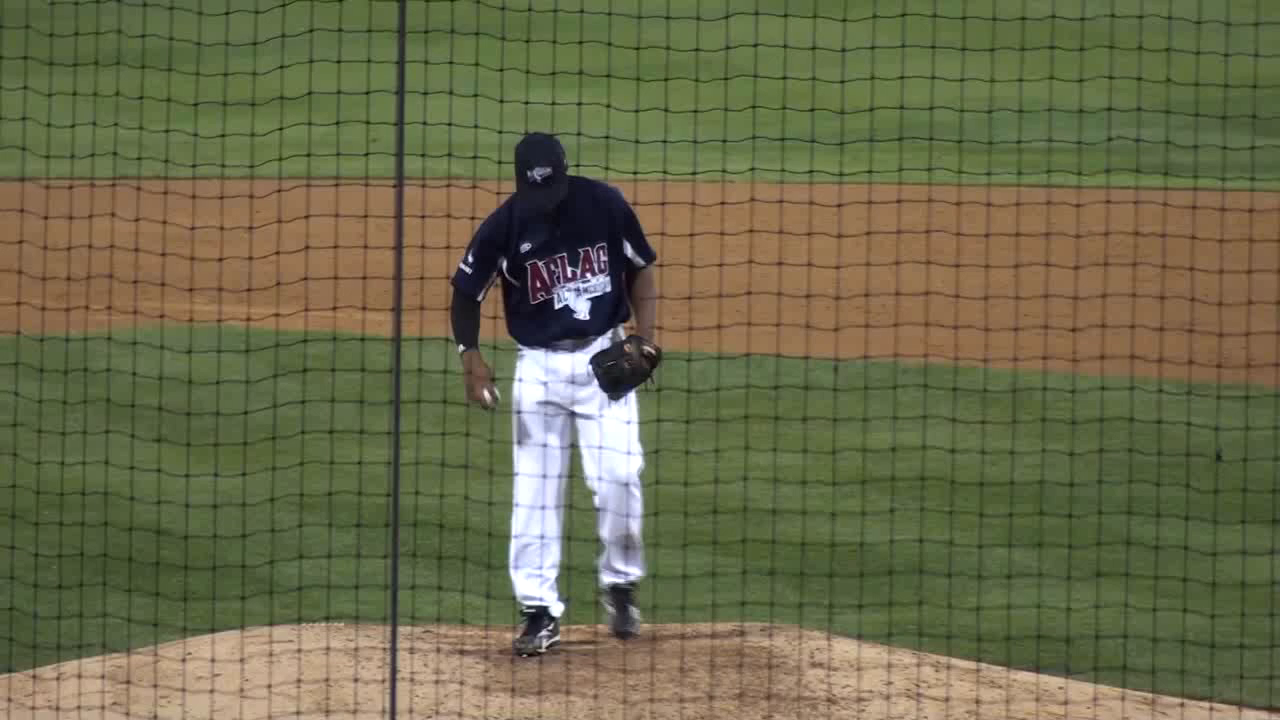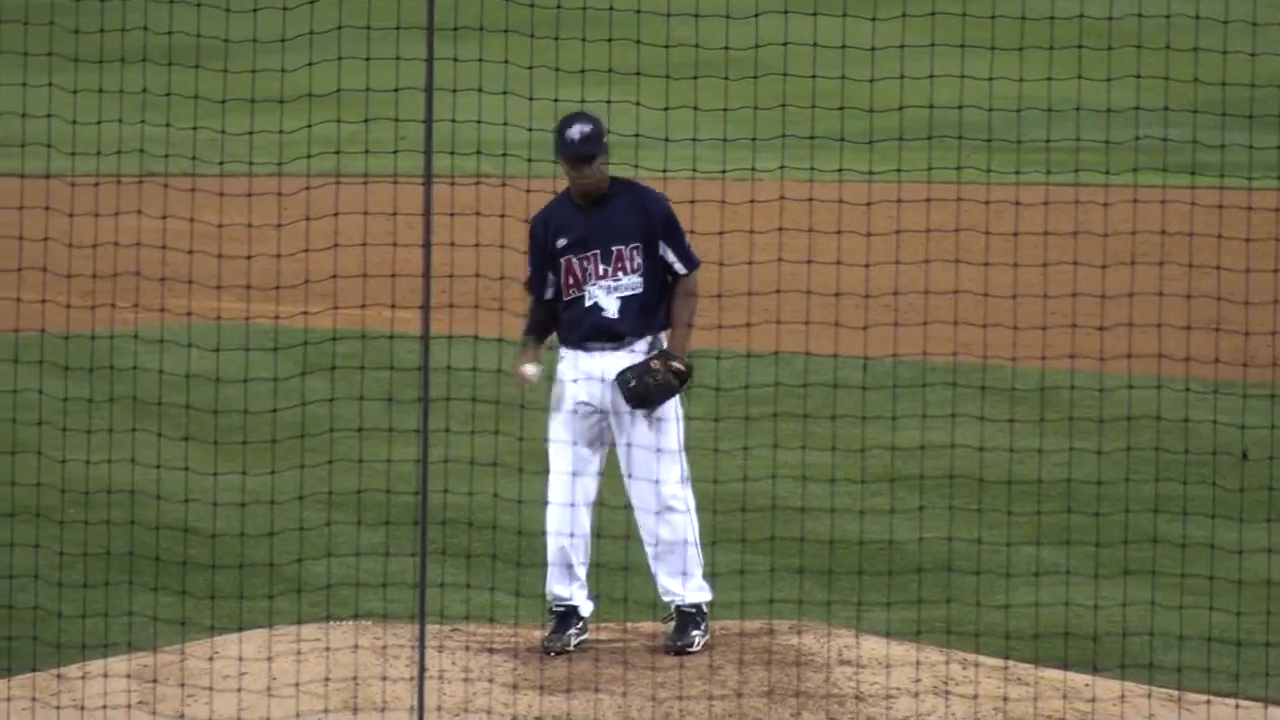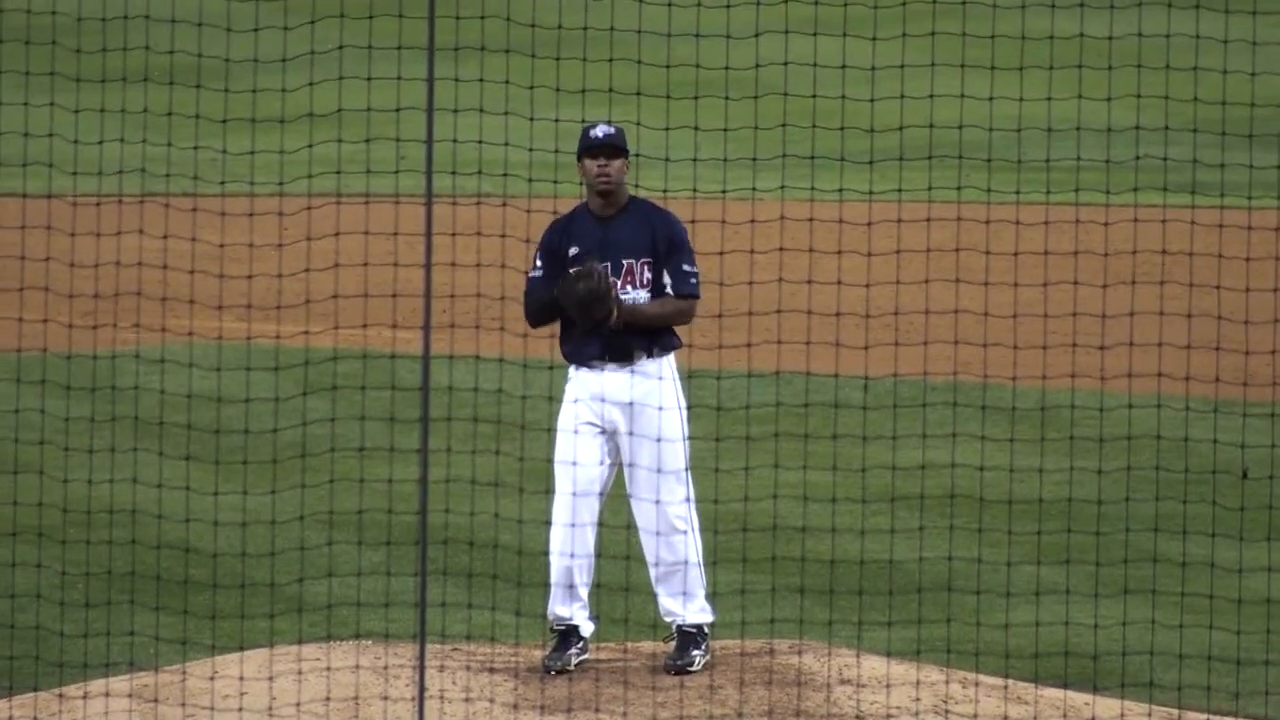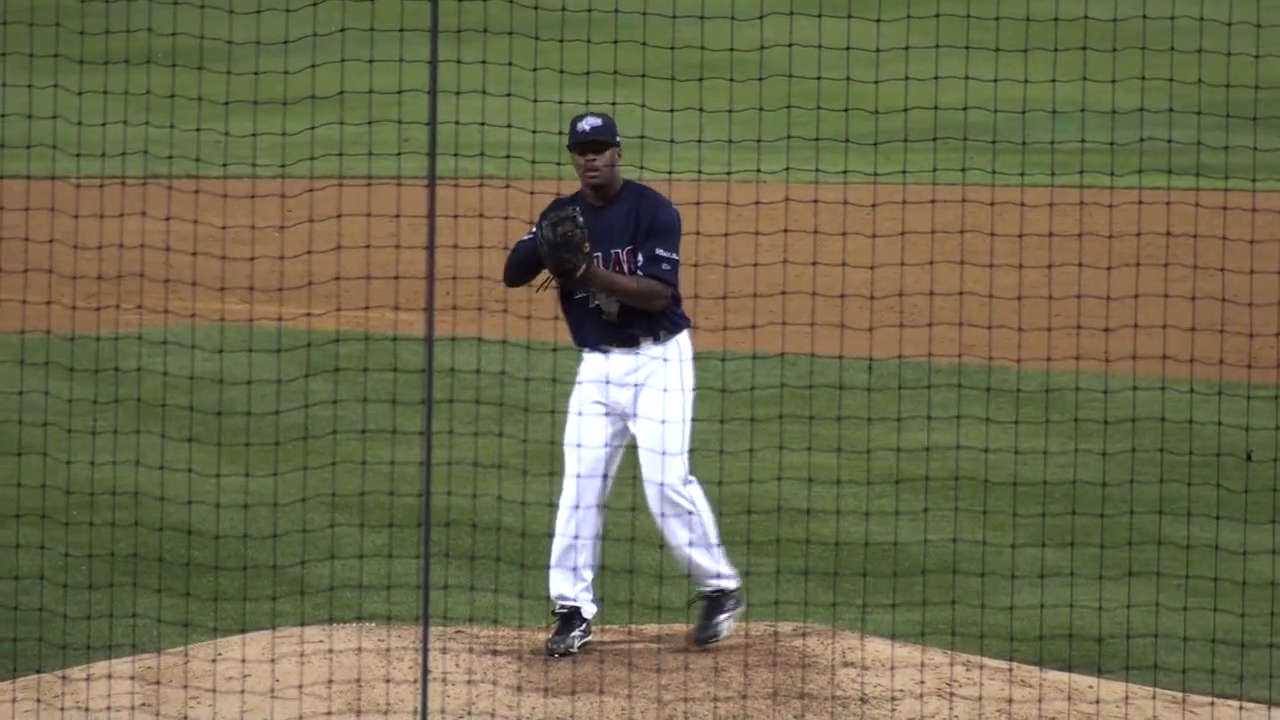
dt=0.5s
person 1, frame 1
left shoulder: (605, 204)
right shoulder: (502, 226)
left elbow: (641, 269)
right elbow: (466, 294)
left wrist: (644, 332)
right wrist: (470, 356)
left hip: (603, 357)
right hip: (538, 365)
left knee: (617, 479)
right knee: (534, 490)
left ankle: (620, 582)
right ankle: (540, 610)
person 1, frame 2
left shoulder: (648, 206)
right shoulder: (547, 224)
left elbow: (685, 280)
right elbow: (544, 301)
left wrist: (677, 349)
right wrist: (530, 343)
left hip: (642, 360)
right hip: (578, 368)
left knee: (662, 488)
right knee: (567, 492)
left ankle: (690, 606)
right ankle: (570, 609)
person 1, frame 3
left shoulder: (662, 225)
right shoulder: (561, 233)
left elbow: (685, 307)
right elbow: (533, 312)
left wrist: (622, 307)
right wrist: (569, 293)
left hip: (650, 378)
right hip: (585, 383)
left knee: (667, 507)
right knee: (572, 508)
left ankle: (691, 627)
right ankle: (571, 628)
person 1, frame 4
left shoulder: (653, 209)
right shoulder: (561, 213)
left elbow: (657, 294)
right elbow: (513, 274)
left wrist: (590, 273)
right wrist: (542, 248)
left hip: (659, 359)
right hip: (598, 365)
left knee: (667, 481)
right knee: (580, 487)
left ankle: (720, 587)
right ankle: (574, 610)
